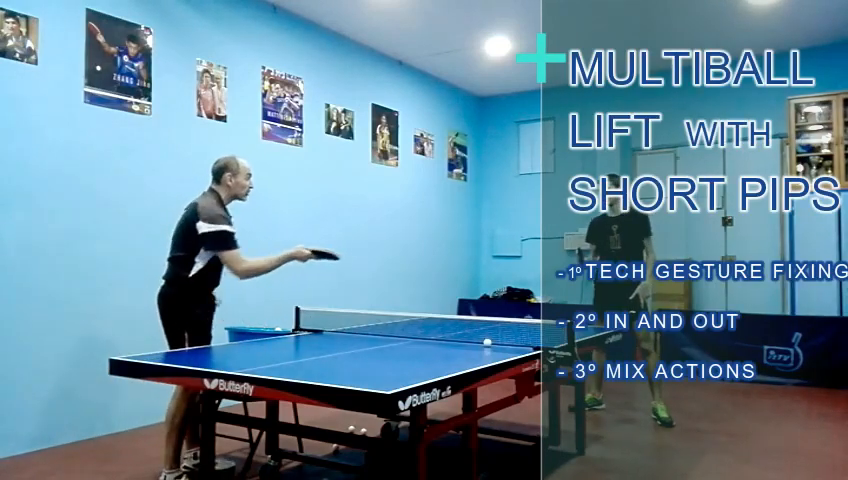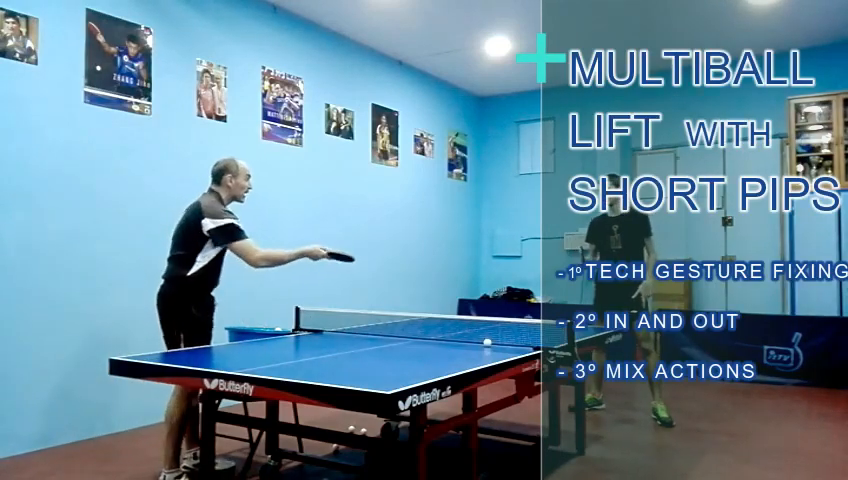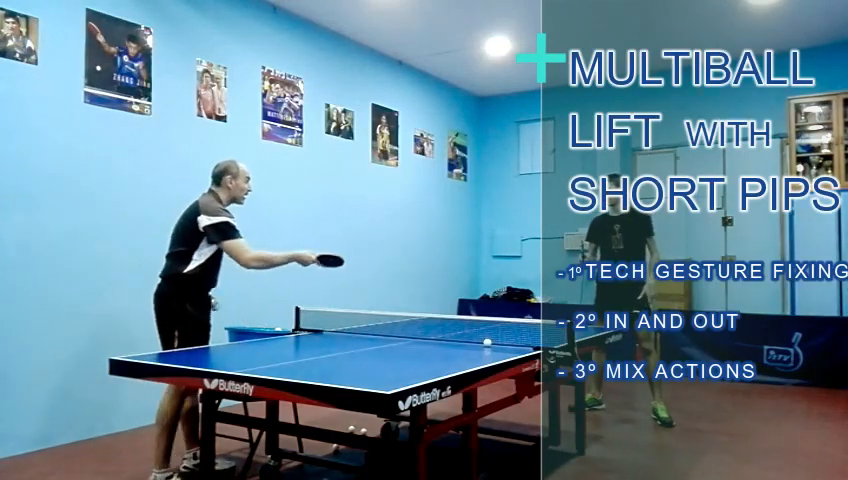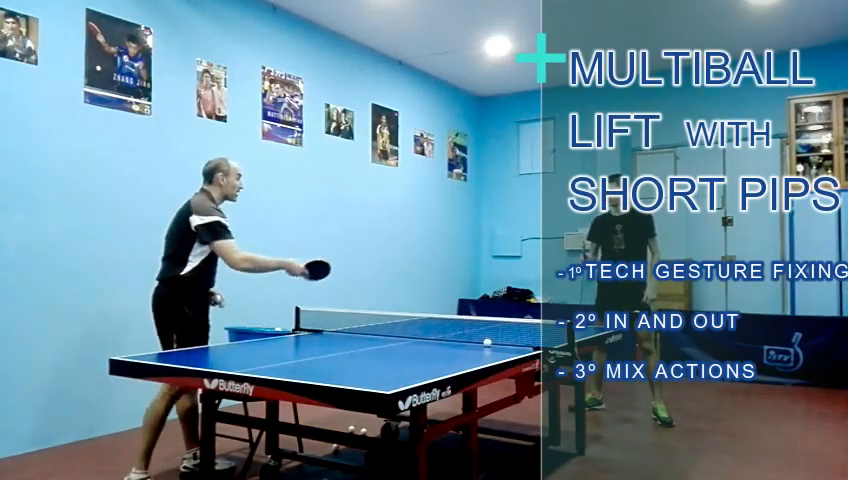
dt=0.2s
person 1, frame 1
left shoulder: (208, 207)
right shoulder: (211, 214)
right elbow: (243, 269)
right wrist: (291, 255)
left hip: (193, 302)
right hip: (183, 304)
right knee: (189, 384)
person 1, frame 2
left shoulder: (208, 208)
right shoulder: (215, 212)
right elbow: (258, 258)
right wrist: (305, 252)
left hip: (192, 302)
right hip: (181, 303)
right knee: (186, 384)
person 1, frame 3
left shoulder: (209, 210)
right shoulder: (212, 211)
right elbow: (248, 259)
left wrist: (204, 294)
right wrist: (296, 256)
left hip: (190, 301)
right hip: (178, 302)
right knee: (179, 384)
person 1, frame 4
left shoulder: (203, 209)
right shoulder: (204, 210)
right elbow: (238, 260)
left wrist: (206, 291)
right wrist: (284, 264)
left hip: (189, 303)
right hip: (176, 304)
right knee: (174, 385)
person 2, frame 1
left shoulder: (638, 218)
right shoulder: (597, 223)
left elbow: (650, 254)
left wrist: (646, 282)
left hip: (632, 291)
right hip: (605, 291)
left knee: (647, 345)
right knee: (598, 343)
left ankle: (657, 404)
right ankle: (595, 395)
person 2, frame 2
left shoulder: (639, 218)
right shoulder: (597, 223)
left elbow: (651, 253)
left wrist: (647, 281)
right wrist: (587, 262)
left hip: (633, 290)
right hip: (605, 291)
left knee: (647, 345)
right knee: (599, 343)
left ankle: (657, 404)
right ankle: (595, 396)
person 2, frame 3
left shoulder: (640, 218)
right shoulder: (598, 223)
left elbow: (654, 252)
right elbow: (592, 254)
left wrist: (650, 280)
right wrist: (587, 260)
left hip: (635, 291)
right hip: (607, 291)
left knee: (648, 345)
right knee: (599, 343)
left ankle: (658, 404)
right ankle: (594, 396)
person 2, frame 4
left shoulder: (642, 218)
right shoulder: (600, 222)
left elbow: (655, 253)
right elbow: (592, 254)
left wrist: (651, 283)
right wrist: (589, 260)
left hip: (636, 291)
right hip: (608, 291)
left knee: (649, 345)
right knee: (599, 343)
left ankle: (658, 404)
right ankle: (595, 395)
